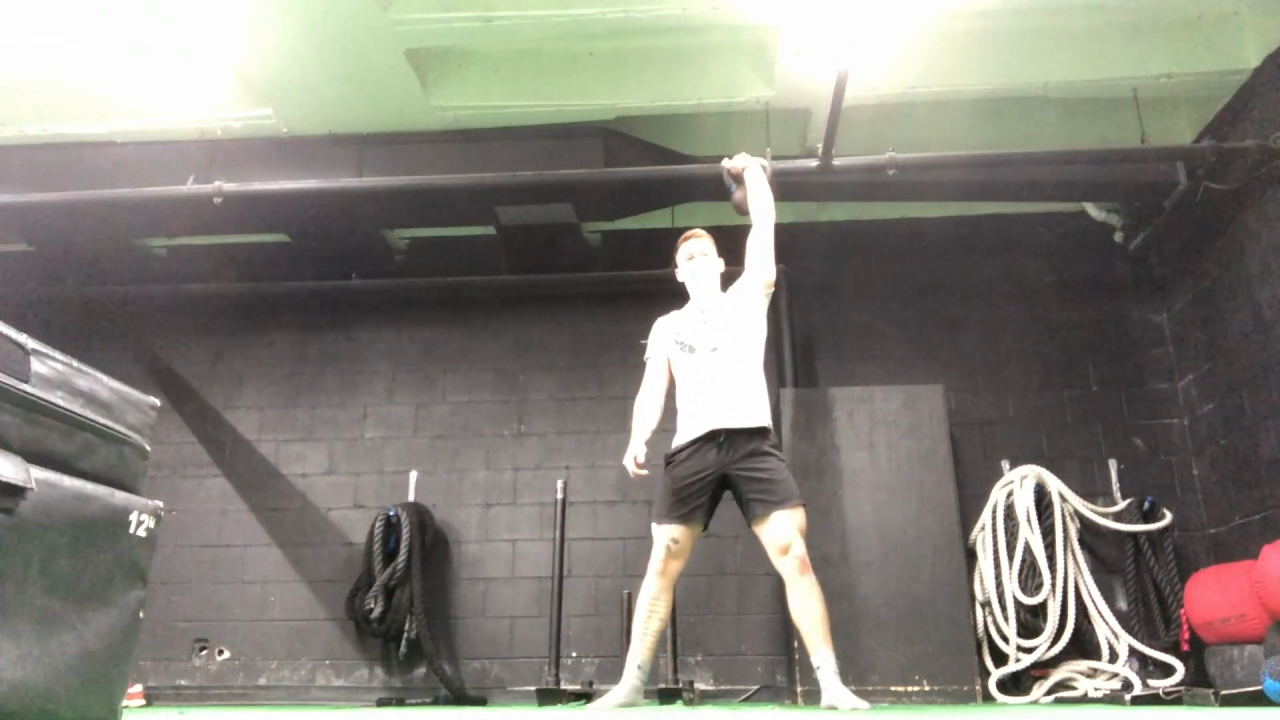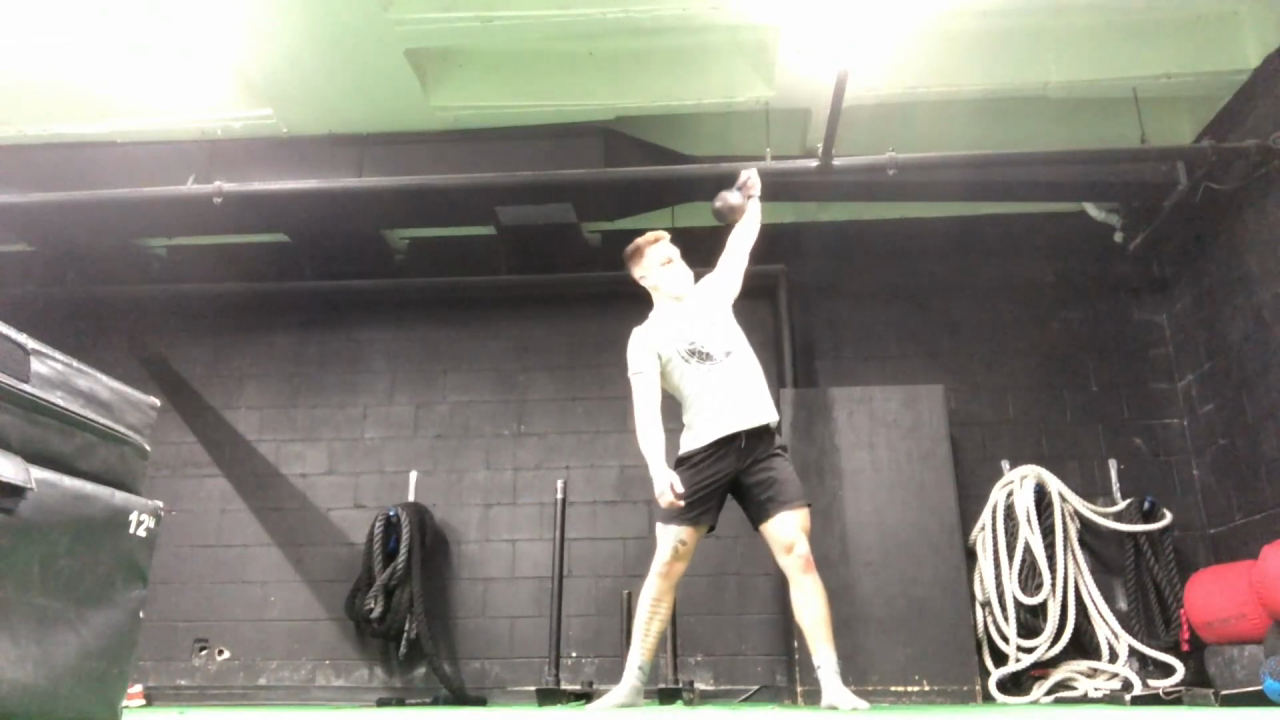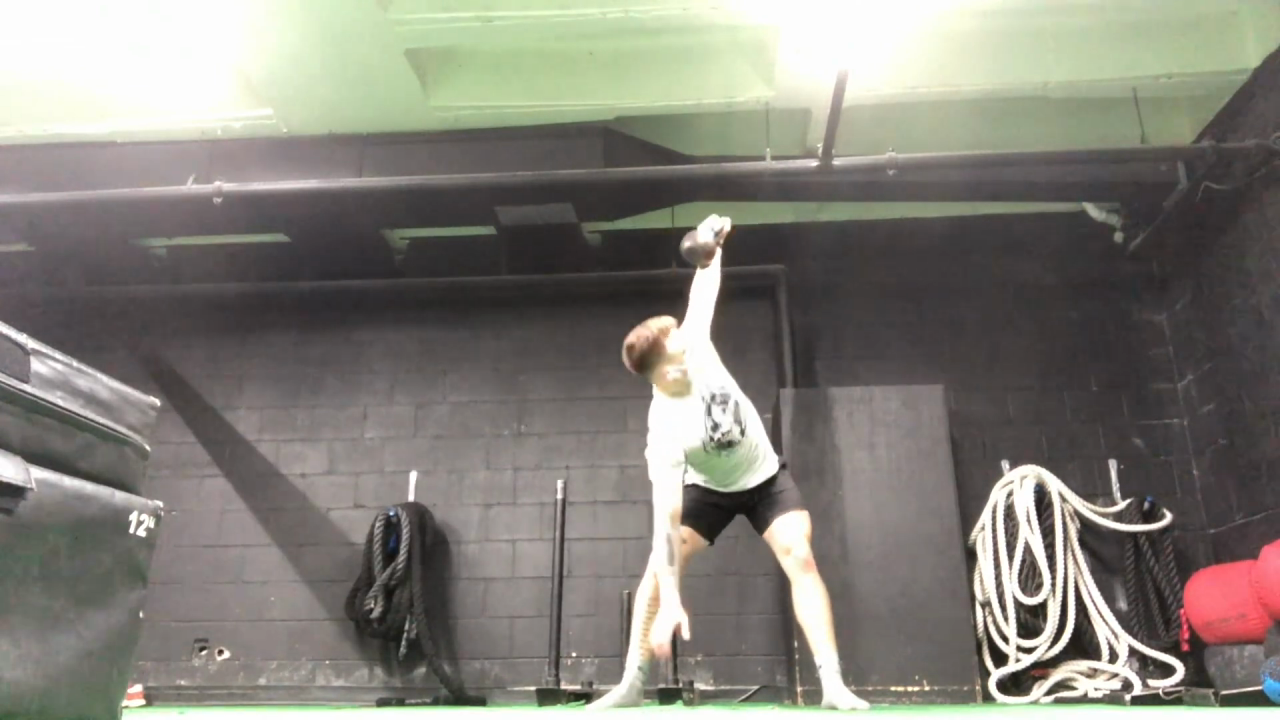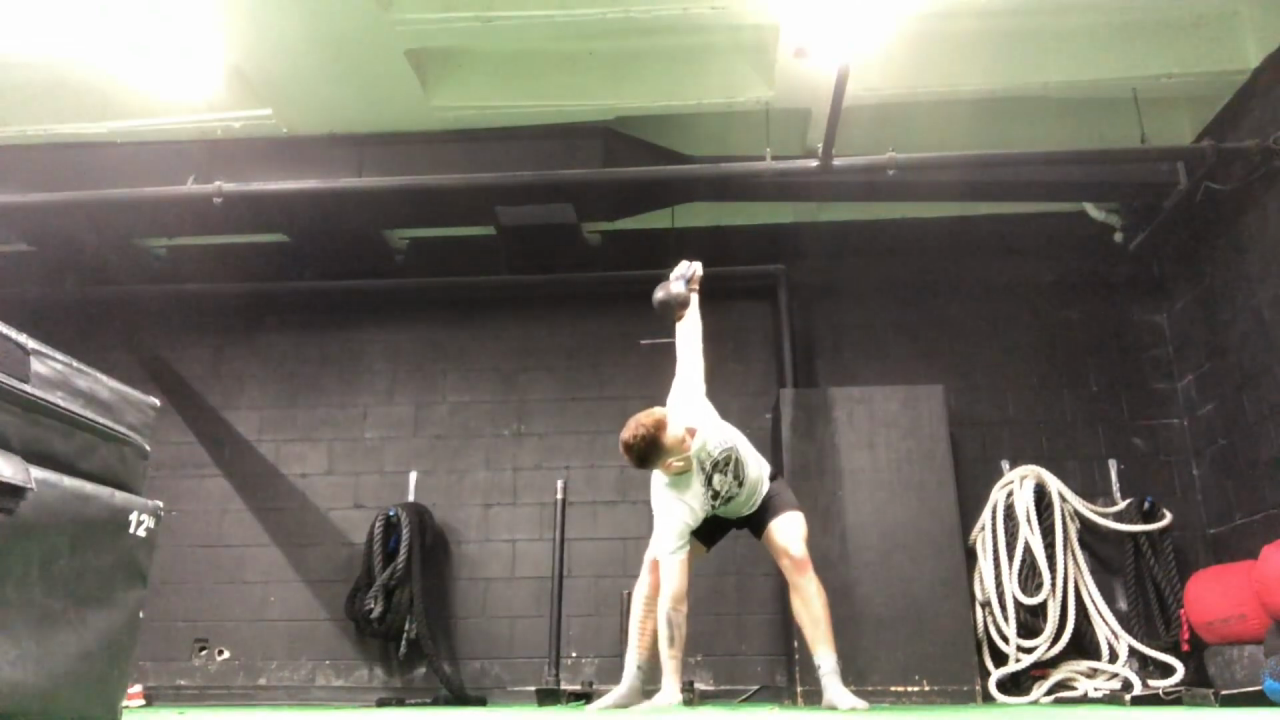
dt=1s
person 1, frame 1
left shoulder: (748, 299)
right shoulder: (666, 326)
left elbow: (763, 226)
right elbow: (651, 390)
left wrist: (750, 169)
right wrist: (637, 438)
left hip: (753, 441)
right hip: (692, 448)
left knee: (794, 556)
right knee: (663, 563)
left ankle: (831, 683)
right ankle: (631, 682)
person 1, frame 2
left shoulder: (711, 295)
right shoulder: (646, 338)
left elbow: (741, 242)
right elbow: (646, 409)
left wrist: (751, 198)
right wrist: (659, 469)
left hip: (761, 442)
right hip: (702, 452)
left knee: (797, 555)
right knee: (667, 563)
left ankle: (832, 684)
right ankle: (632, 683)
person 1, frame 3
left shoulder: (691, 351)
right shoulder: (666, 431)
left elbow: (703, 293)
right elbow: (666, 518)
left wrist: (711, 247)
right wrist: (671, 601)
left hip: (767, 476)
right hip: (710, 489)
left knee: (800, 558)
right knee: (660, 561)
left ankle: (833, 684)
right ankle: (632, 683)
person 1, frame 4
left shoulder: (685, 408)
right shoulder: (673, 507)
left elbow: (688, 347)
right elbow: (673, 598)
left wrist: (690, 292)
right wrist: (671, 685)
left hip: (761, 486)
right hip: (711, 510)
left knee: (796, 558)
right knee: (654, 567)
left ankle: (831, 684)
right ankle: (632, 683)
